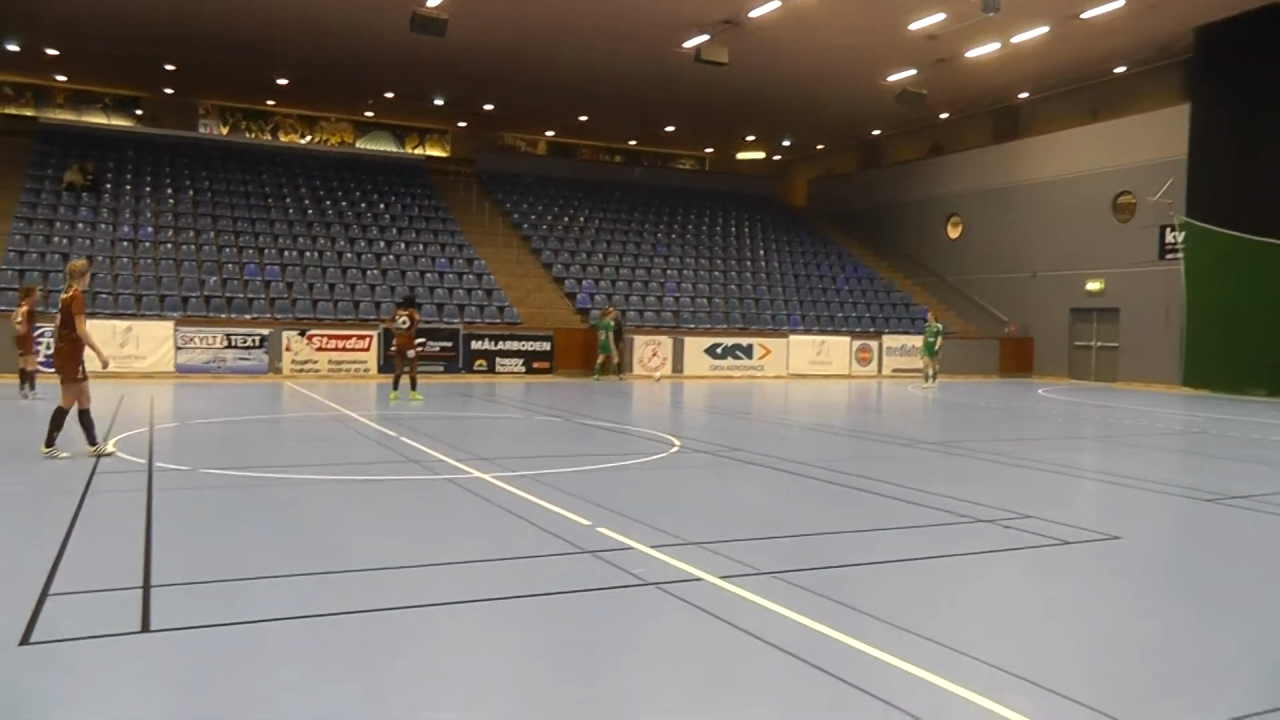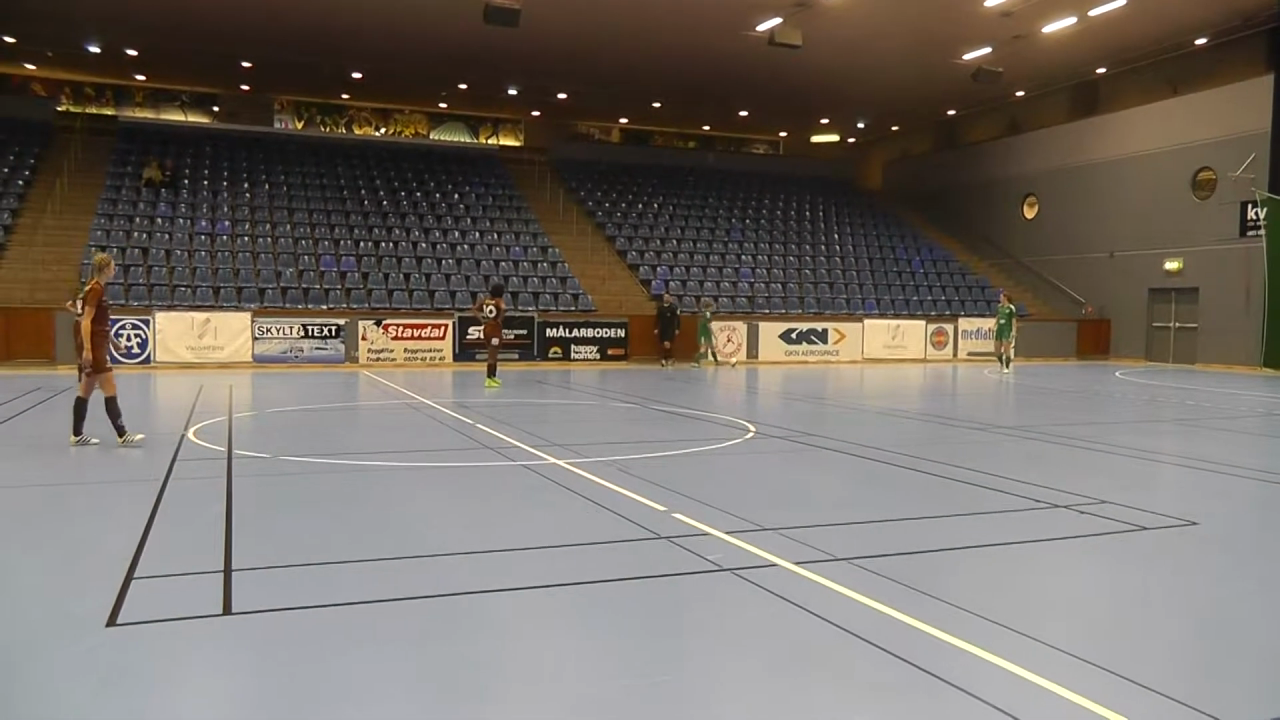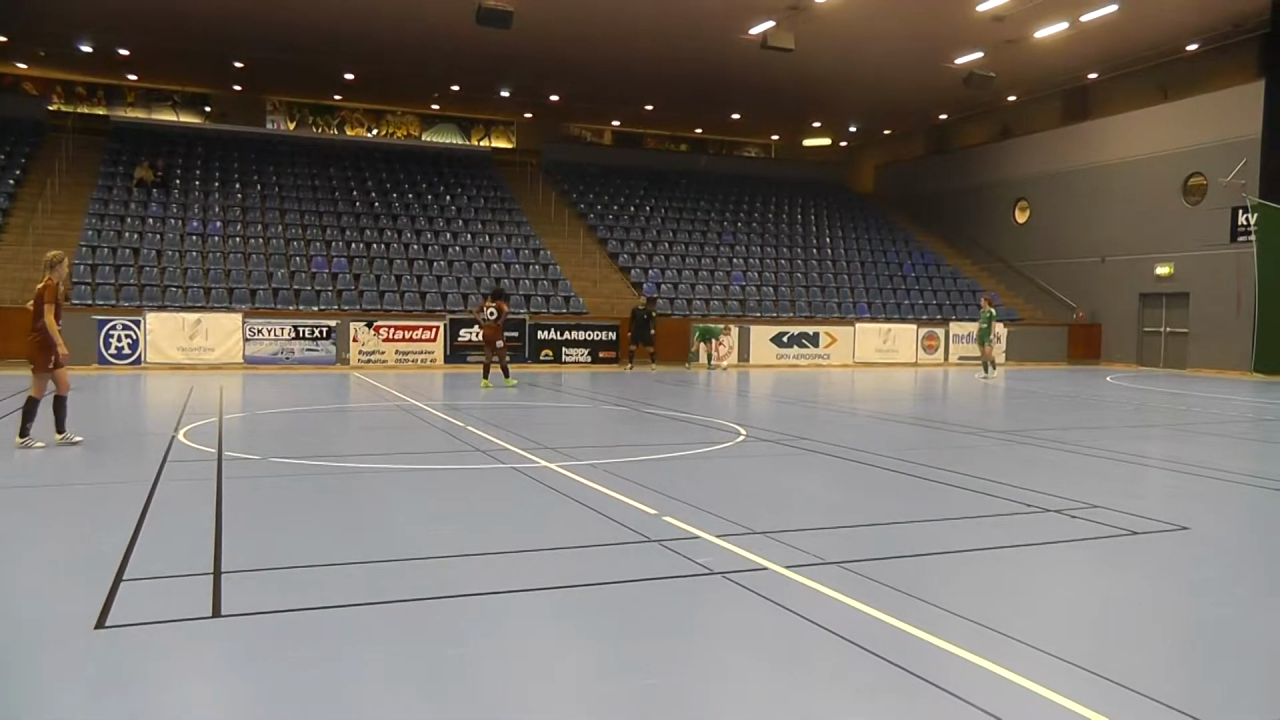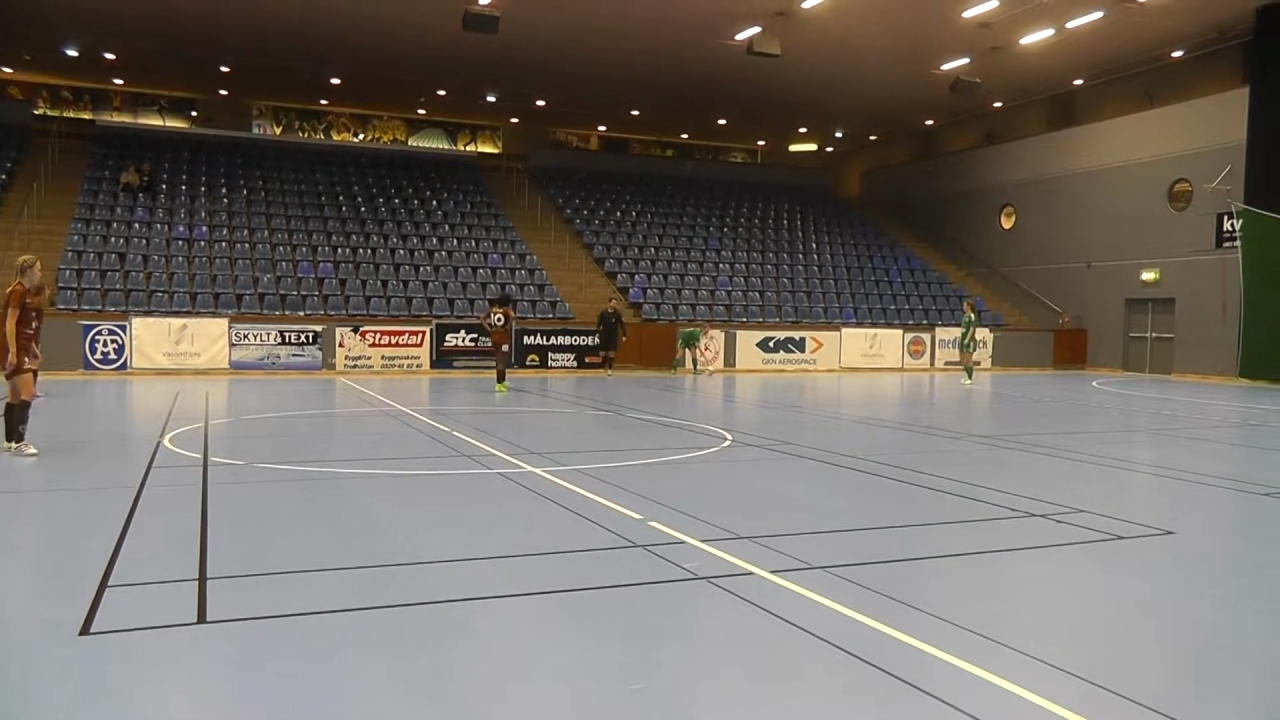
dt=0.7s
person 1, frame 1
left shoulder: (67, 294)
right shoulder: (76, 296)
left elbow: (64, 327)
right elbow: (81, 330)
right wrist: (100, 353)
left hip: (66, 354)
right hip: (70, 355)
left knee: (84, 402)
right knee: (67, 402)
left ankle: (94, 445)
right ankle: (49, 446)
person 1, frame 2
left shoulder: (95, 288)
right shoulder: (95, 289)
right elbow: (86, 321)
left wrist: (112, 341)
right wrist: (87, 348)
left hip: (96, 347)
right hip: (93, 347)
left knee: (85, 392)
right knee: (110, 391)
left ankle: (77, 435)
right ankle: (123, 435)
person 1, frame 3
left shoulder: (49, 286)
right shoulder: (49, 286)
right elbow: (48, 319)
right wrist: (60, 344)
left hip: (47, 346)
right hip: (41, 345)
left knee: (64, 387)
right knee: (38, 392)
left ankle: (61, 433)
right ankle: (23, 436)
person 1, frame 4
left shoulder: (25, 292)
right shoulder: (18, 291)
right elbow: (10, 323)
left wrist: (33, 349)
right wrist: (13, 352)
left hip: (22, 349)
right hip: (15, 350)
left knee: (15, 397)
right knee: (28, 394)
left ankle: (11, 441)
right ankle: (18, 441)
